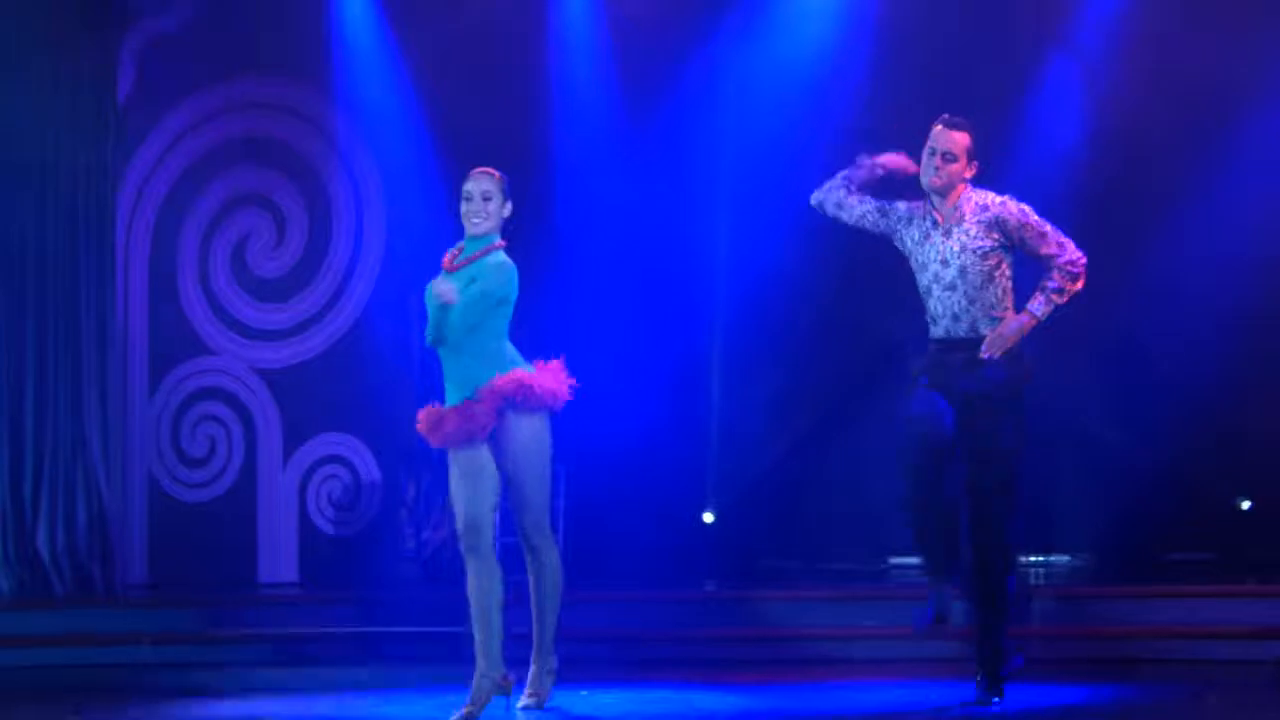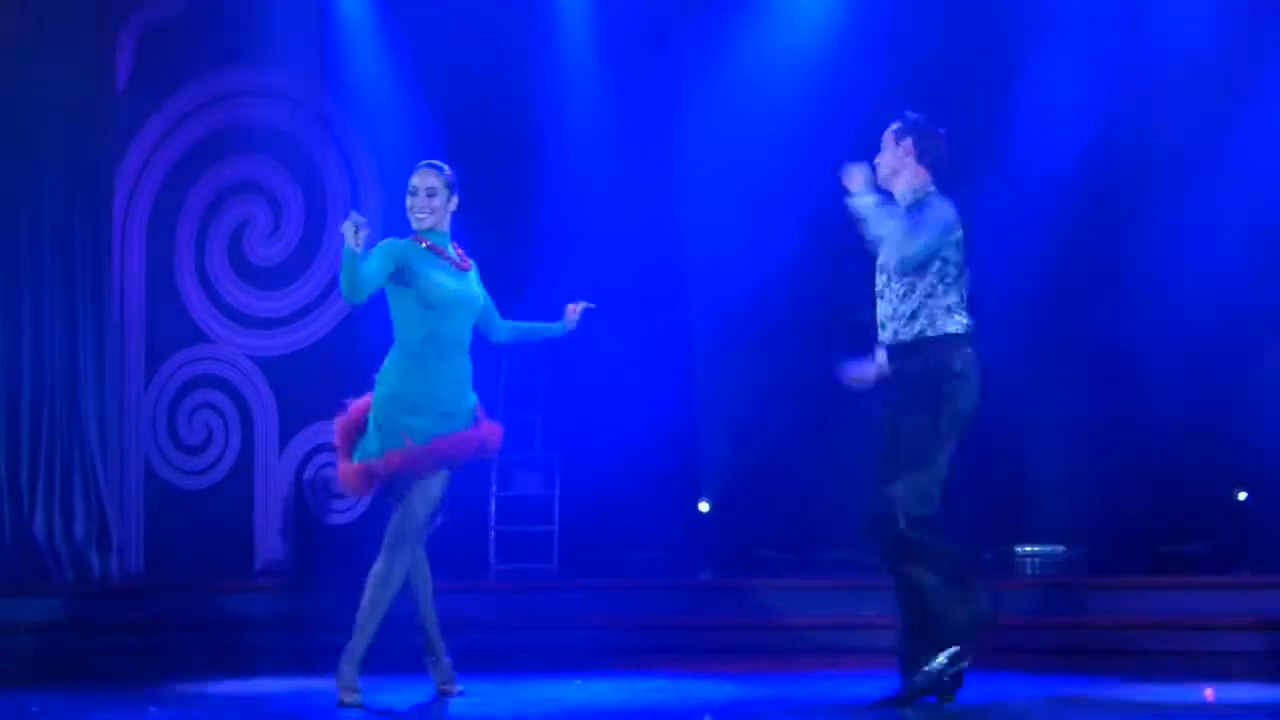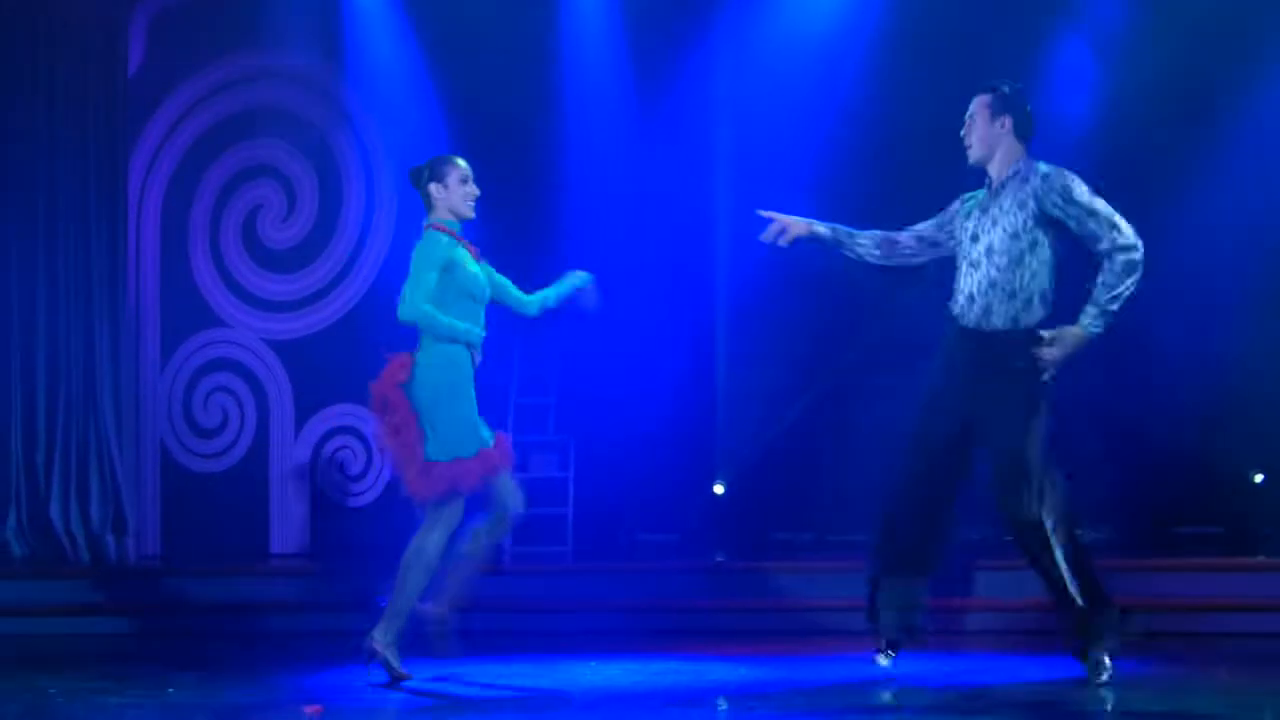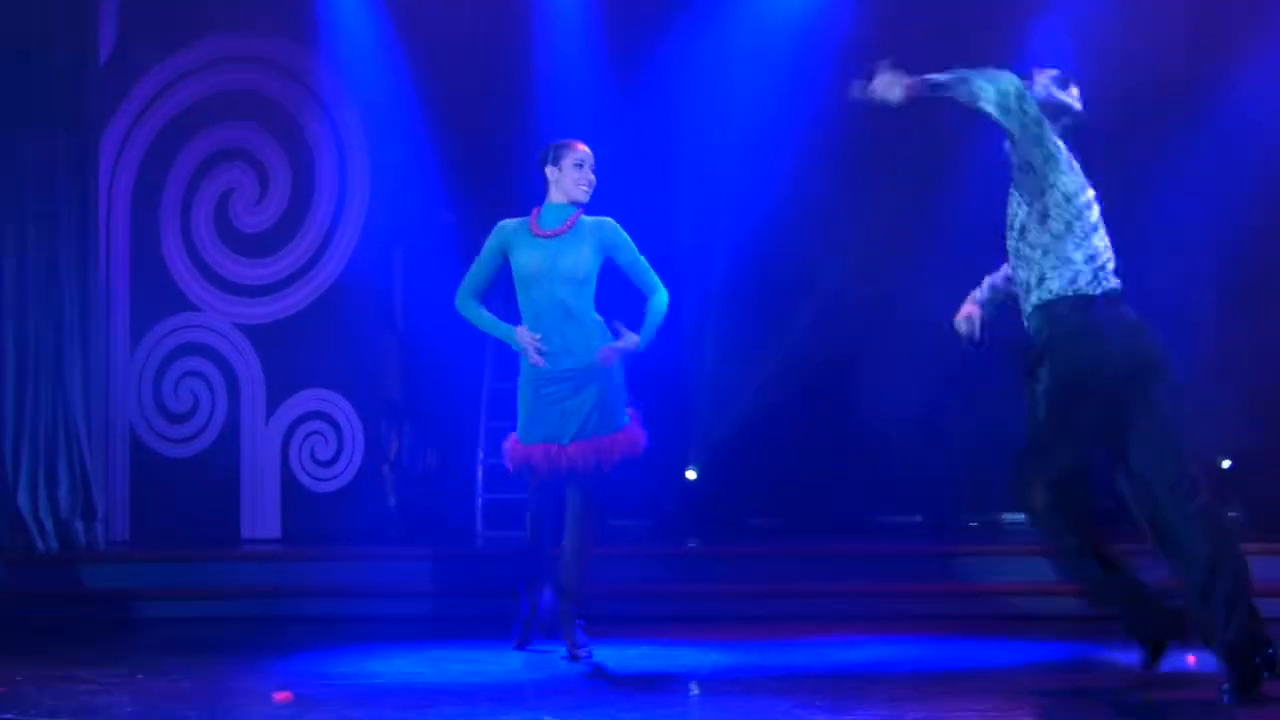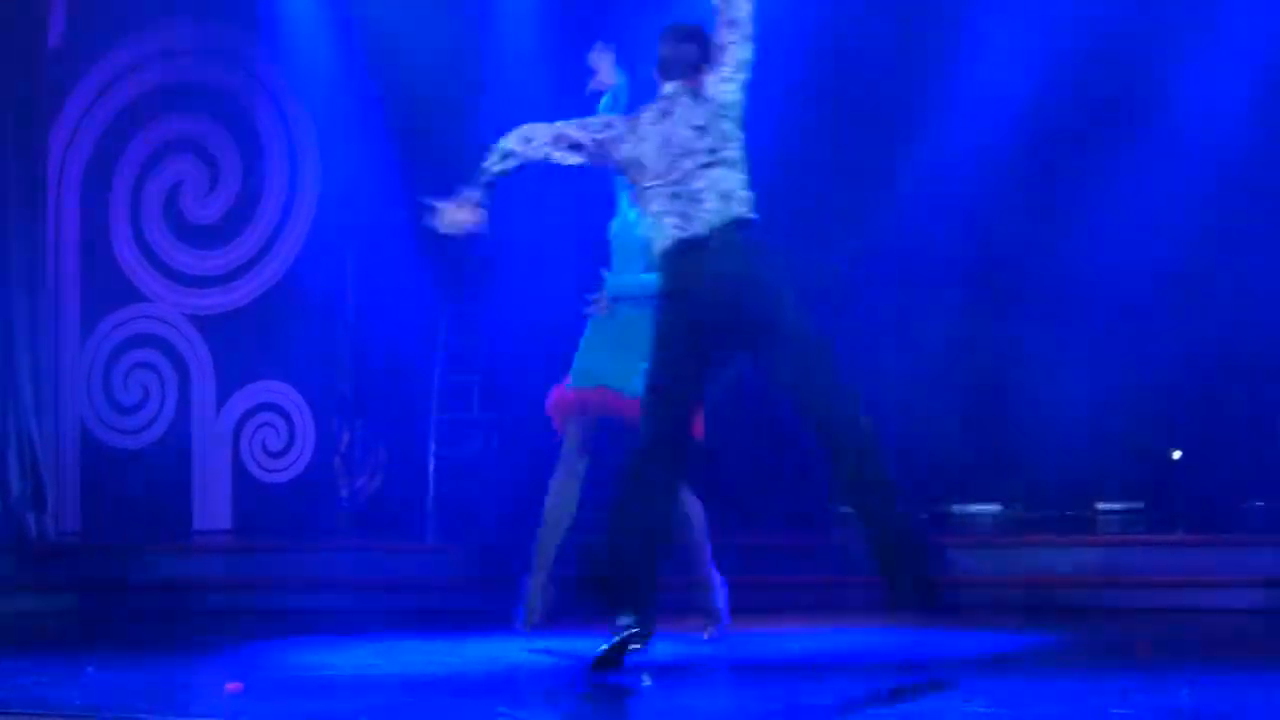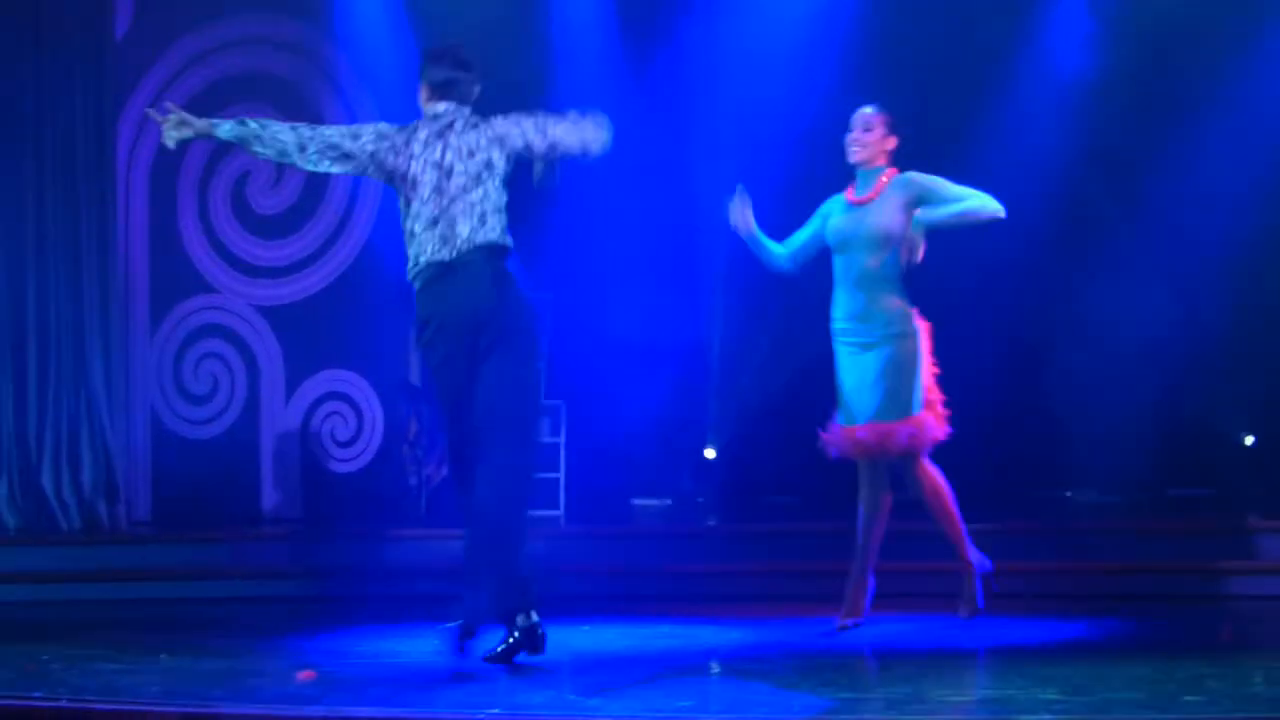
dt=0.7s
person 1, frame 1
left shoulder: (1000, 212)
right shoulder: (904, 220)
left elbow: (1070, 261)
right elbow: (827, 198)
left wrist: (1028, 317)
right wrist: (877, 165)
left hip: (994, 365)
right hip: (942, 363)
left knee: (992, 500)
right knee: (924, 443)
left ankle: (991, 646)
right ankle: (943, 573)
person 1, frame 2
left shoulder: (932, 210)
right shoulder: (903, 212)
left elbow: (904, 250)
left wrist: (862, 196)
right wrist: (884, 359)
left hip: (936, 377)
right hip: (913, 375)
left knee: (901, 509)
right knee: (905, 510)
left ankle: (952, 634)
right ankle: (932, 662)
person 1, frame 3
left shoulder: (1050, 185)
right shoulder: (972, 207)
left elbow: (1127, 249)
right elbow: (902, 246)
left wrist: (1088, 326)
right wrist: (818, 230)
left hip: (1017, 365)
right hip: (964, 358)
left knee: (1033, 507)
right knee: (920, 491)
left ankle: (1092, 630)
right ankle: (895, 622)
person 1, frame 4
left shoulder: (1037, 158)
right shoulder: (1053, 174)
left elbow: (1005, 91)
right elbow: (1030, 265)
left wrist: (915, 86)
right wrist: (982, 294)
left hip: (1078, 346)
right hip: (1118, 339)
left knee: (1054, 496)
right knee: (1169, 497)
left ankle: (1150, 618)
person 1, frame 5
left shoulder: (625, 131)
right shoulder: (718, 101)
left elbow: (530, 140)
left wrist: (475, 193)
left hip: (689, 291)
right hip: (746, 268)
left knee: (656, 452)
right knee: (832, 416)
left ankle: (630, 611)
right ankle: (910, 573)
person 1, frame 6
left shoulder: (392, 142)
right shoulder: (497, 133)
left elbow: (295, 141)
right elbow: (591, 135)
left wrist: (209, 127)
right wrist: (544, 137)
left hip: (436, 305)
right hip: (494, 292)
left knee: (469, 461)
right knee: (503, 454)
left ankle: (517, 613)
right ankle: (486, 604)
person 2, frame 1
left shoulder: (498, 268)
right shoulder: (454, 261)
left elbow: (441, 333)
left wrist: (446, 303)
left hip: (513, 403)
right hip: (466, 413)
left knee: (534, 534)
right knee: (474, 537)
left ankle: (542, 662)
right ankle: (488, 672)
person 2, frame 2
left shoulder: (469, 267)
right shoulder: (396, 252)
left elbow: (494, 328)
right elbow: (358, 289)
left wrist: (557, 322)
right wrist: (352, 253)
left hip: (454, 410)
right hip: (398, 404)
left knee: (406, 535)
right knee: (407, 536)
left ankle: (352, 659)
right ankle: (434, 646)
person 2, frame 3
left shoulder: (466, 254)
right shoulder: (432, 246)
left elbow: (524, 305)
right elbow: (409, 309)
left wrist: (571, 284)
right wrist: (467, 335)
left hip: (448, 395)
right hip: (440, 392)
left knee: (508, 506)
right knee: (447, 515)
left ankle: (435, 607)
right ankle: (387, 631)
person 2, frame 4
left shoulder: (602, 232)
right shoulder: (510, 233)
left elbow: (656, 291)
right elbow: (467, 296)
left wrist: (640, 337)
right wrist: (510, 333)
left hip: (596, 373)
right hip: (541, 378)
left knee: (581, 494)
right knee: (546, 489)
left ankle: (569, 614)
right ankle: (536, 590)
person 2, frame 5
right shoulder: (629, 191)
right elbow: (599, 124)
left wrist: (618, 289)
right wrist: (613, 87)
left hip: (656, 350)
right hip: (606, 342)
right knee: (574, 454)
left ankle: (710, 581)
right ankle: (539, 582)
person 2, frame 6
left shoulder: (912, 188)
right shoulder: (834, 208)
left elbow: (992, 208)
right elbow: (784, 260)
left wrist: (923, 217)
right wrist: (750, 231)
left hip: (891, 338)
right hip: (848, 343)
right knee: (894, 457)
left ankle: (859, 582)
right ankle: (967, 561)
